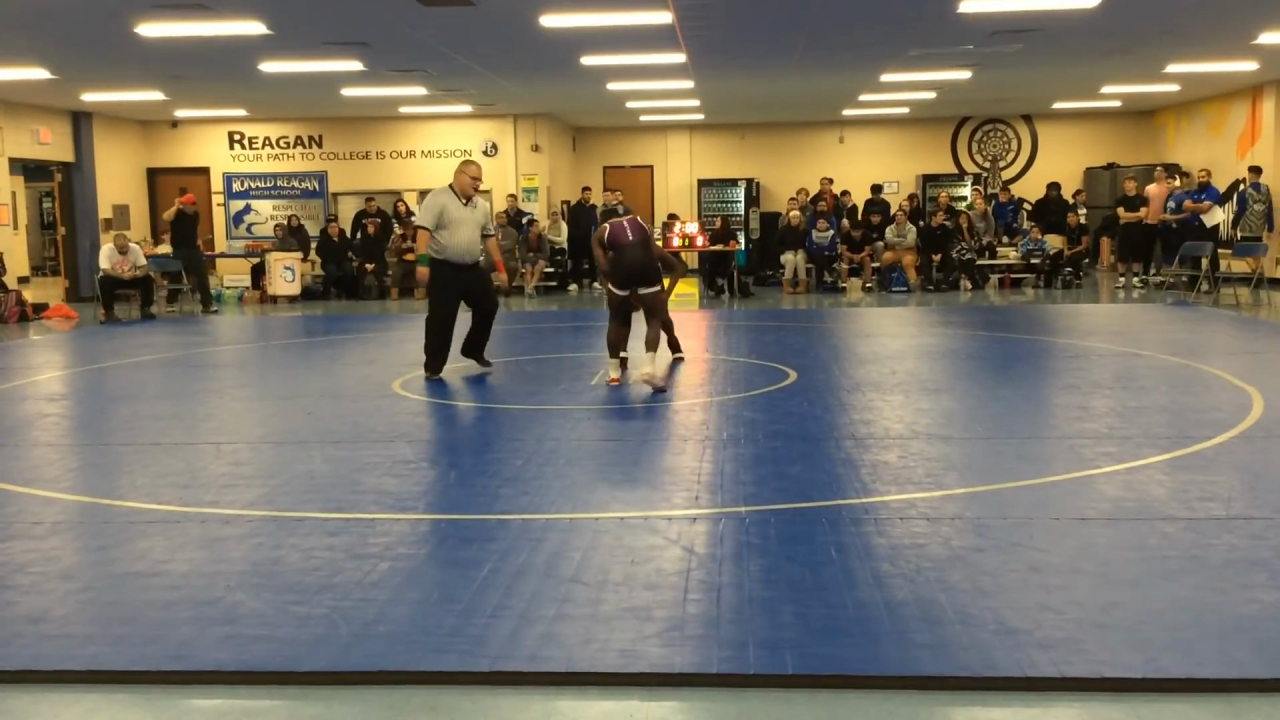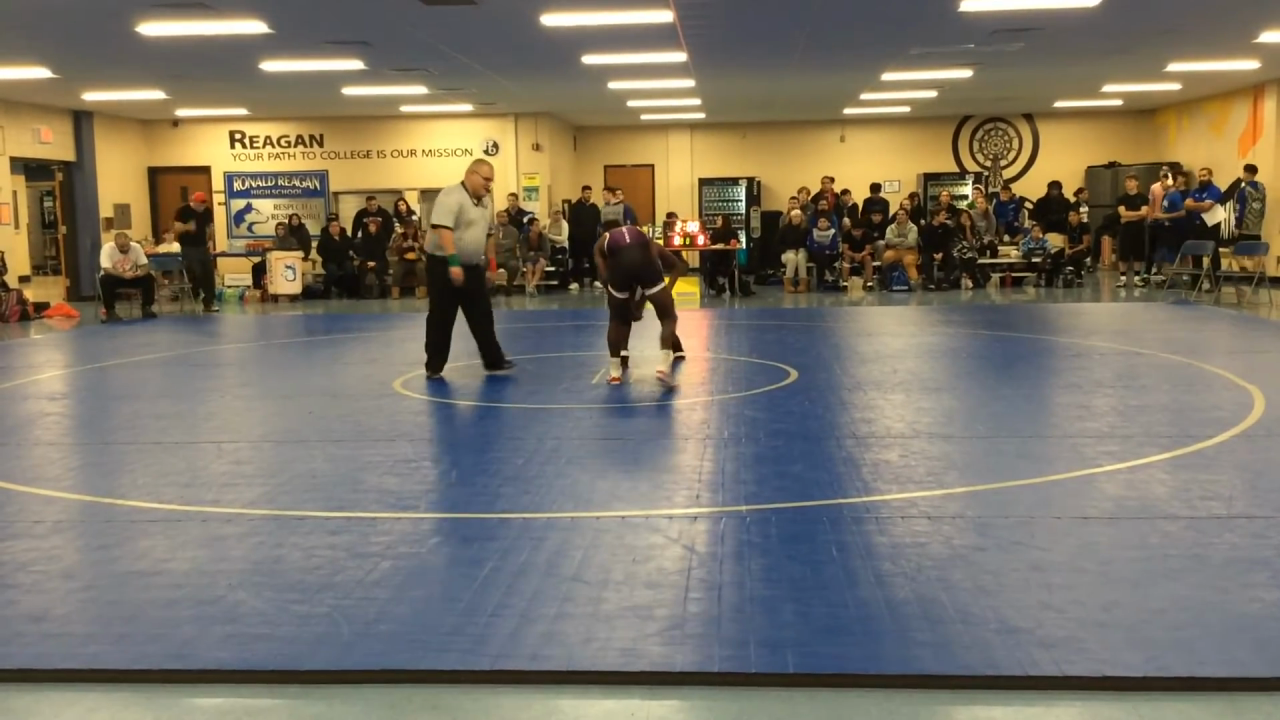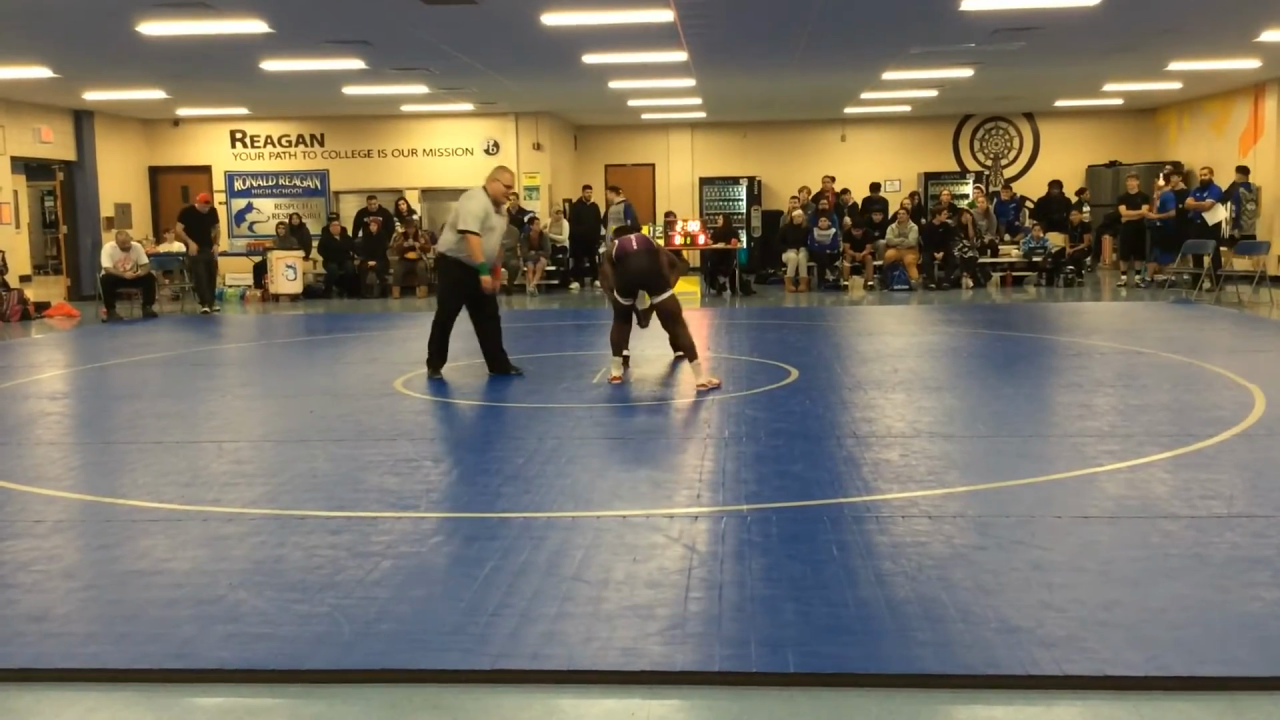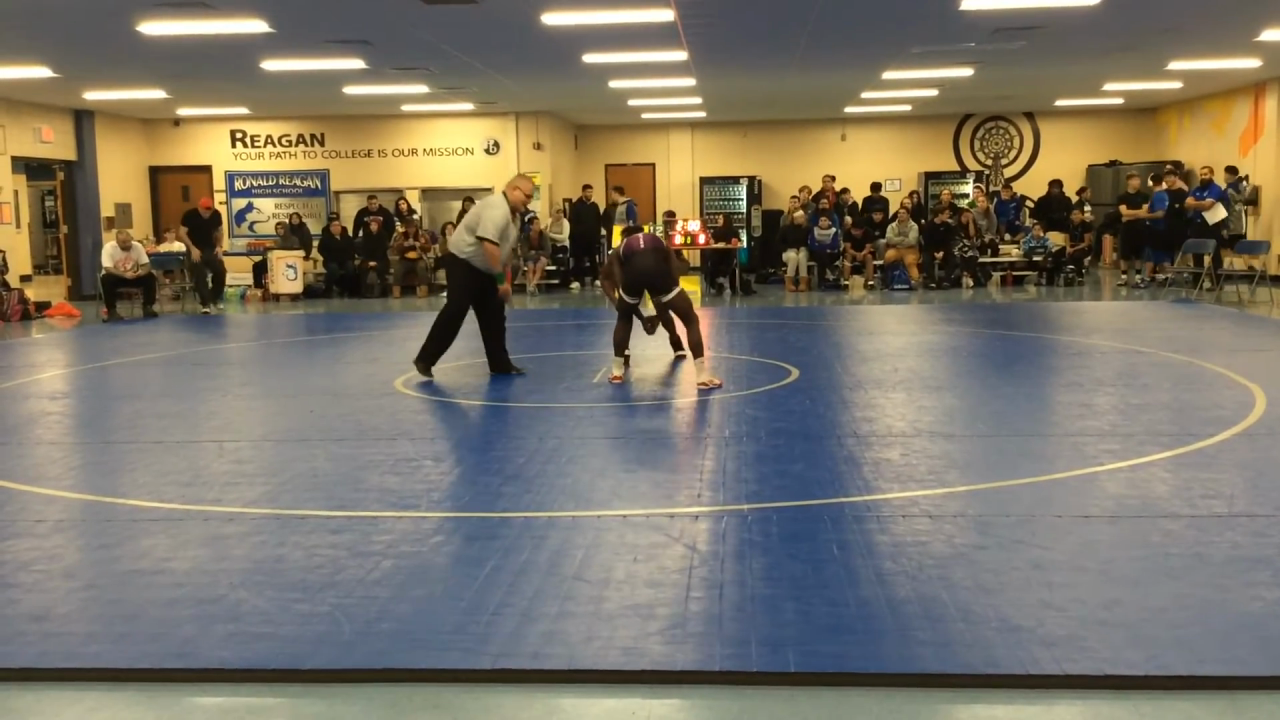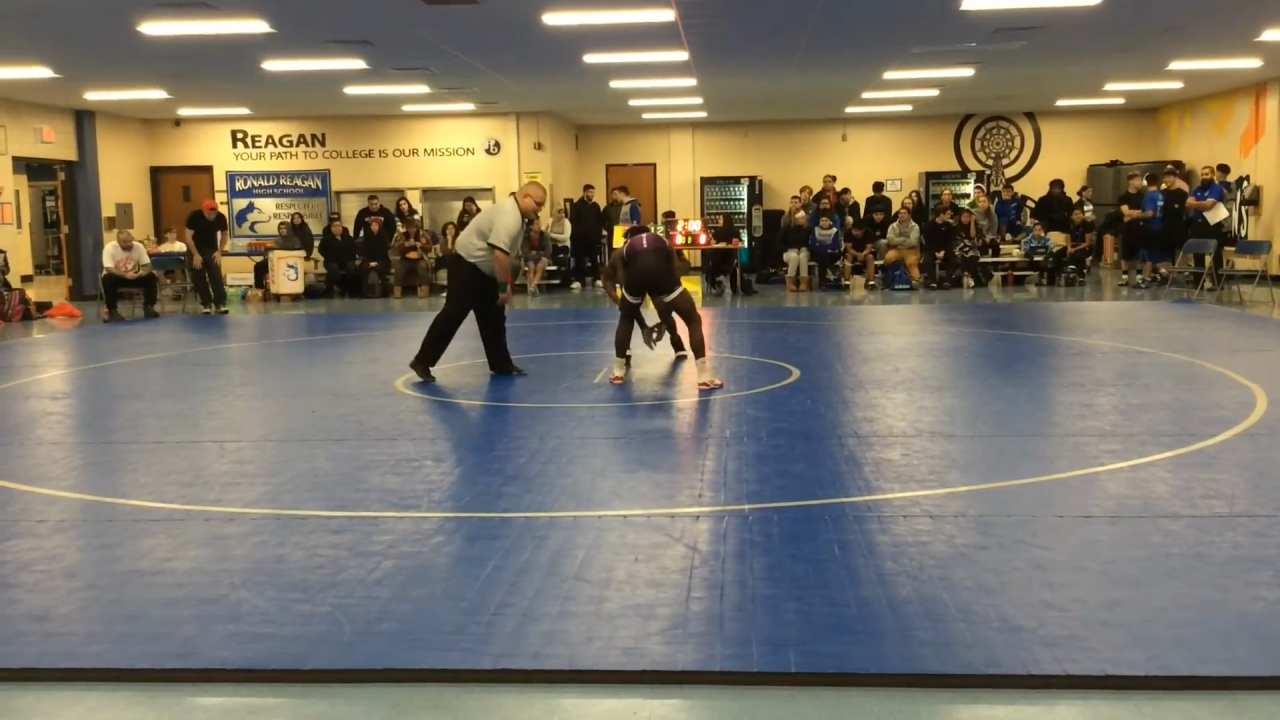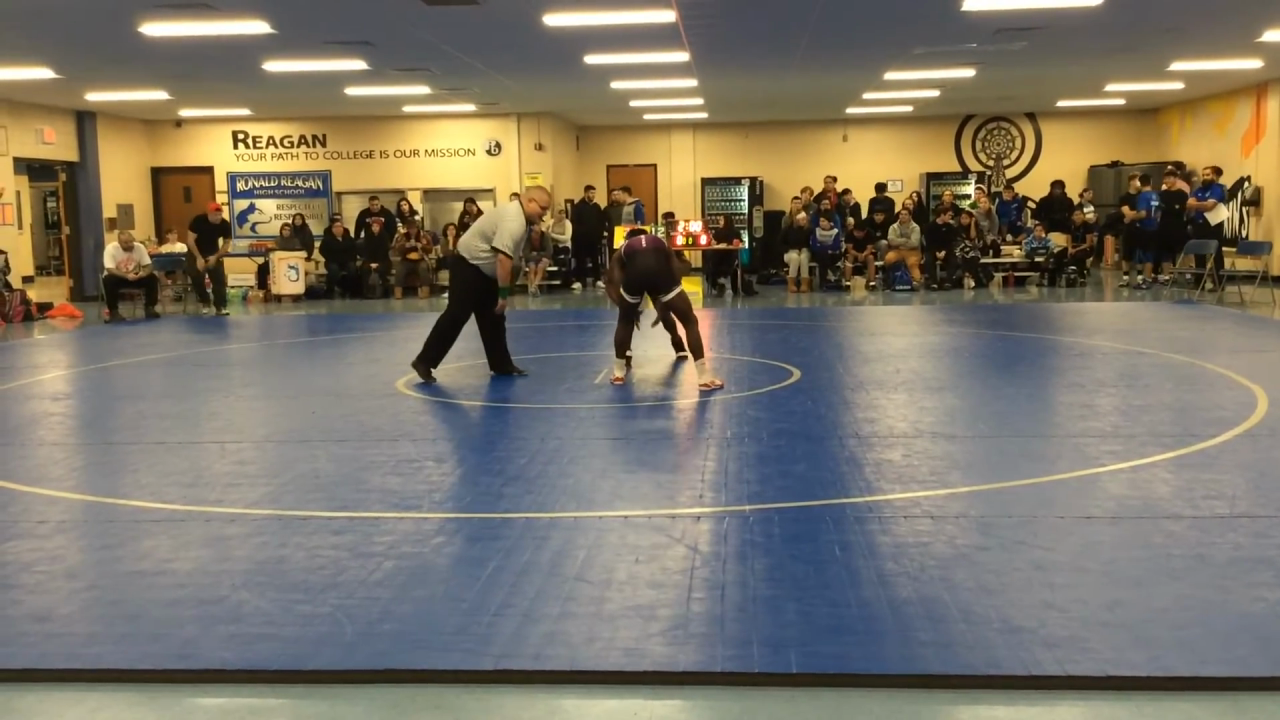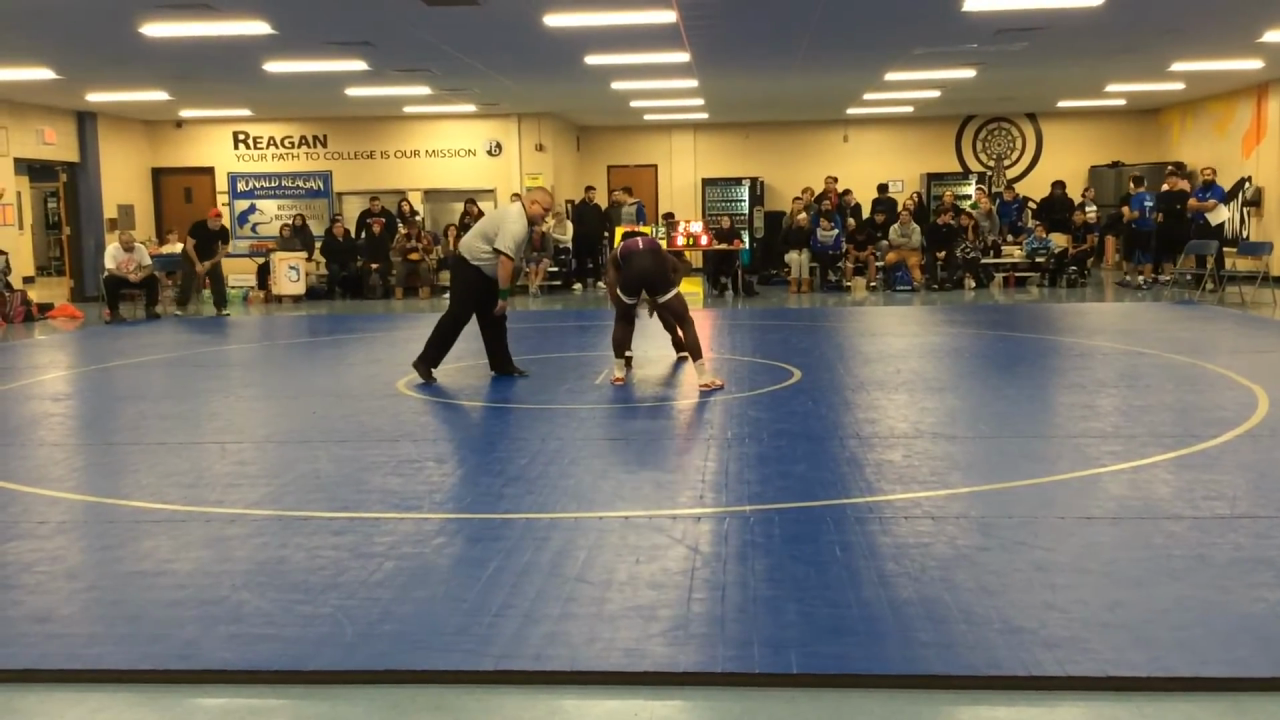
dt=0.2s
person 1, frame 1
left shoulder: (481, 206)
right shoulder: (438, 198)
left elbow: (489, 237)
right elbow: (423, 230)
left wrist: (500, 267)
left hip: (472, 269)
right hip: (443, 269)
left knee: (488, 306)
right knee: (440, 319)
left ankle: (473, 350)
right ankle: (433, 367)
person 1, frame 2
left shoulder: (486, 203)
right shoulder: (451, 197)
left elbow: (488, 236)
right elbow: (443, 229)
left wrist: (491, 267)
right wrist: (453, 263)
left hip: (472, 267)
right hip: (444, 266)
left knee: (482, 314)
right knee: (441, 318)
left ankle: (494, 360)
right ankle: (434, 366)
person 1, frame 3
left shoulder: (500, 209)
right shoulder: (474, 202)
left elbow: (496, 244)
right elbow: (471, 237)
left wrist: (496, 274)
right wrist: (483, 271)
left hip: (479, 272)
right hip: (454, 266)
left knee: (489, 318)
right knee: (446, 316)
left ankle: (500, 365)
right ankle: (434, 365)
person 1, frame 4
left shoulder: (513, 214)
right shoulder: (496, 209)
left elbow: (505, 250)
right elbow: (489, 246)
left wrist: (506, 278)
right wrist: (500, 280)
left hip: (485, 272)
right hip: (462, 266)
left knee: (495, 318)
right knee: (454, 314)
left ankle: (500, 365)
right ankle: (424, 360)
person 1, frame 5
left shoulder: (517, 215)
right shoulder: (508, 216)
left elbow: (507, 255)
right elbow: (500, 254)
left wrist: (506, 283)
right wrist: (504, 287)
left hip: (485, 272)
right hip: (467, 267)
left knee: (494, 318)
right knee: (453, 315)
left ankle: (501, 365)
right ankle: (422, 361)
person 1, frame 6
left shoulder: (519, 217)
right shoulder: (513, 220)
left elbow: (508, 258)
right elbow: (503, 259)
left wrist: (503, 291)
right wrist: (504, 294)
left hip: (485, 271)
right hip: (468, 267)
left knee: (494, 319)
right knee: (456, 316)
left ankle: (502, 365)
right ankle: (424, 362)
person 1, frame 7
left shoulder: (521, 217)
right shoulder: (515, 222)
left elbow: (509, 258)
right elbow: (505, 260)
left wrist: (502, 293)
right wrist: (503, 296)
left hip: (486, 271)
right hip: (469, 267)
left knee: (494, 319)
right knee: (457, 317)
left ankle: (503, 366)
right ankle: (425, 362)
person 2, frame 1
left shoulder: (601, 231)
right shoulder: (639, 222)
left elbow: (604, 266)
right elbow: (656, 252)
left hip: (622, 264)
right hip: (646, 262)
left knee: (617, 320)
right knee: (654, 320)
left ankle: (614, 373)
right ankle: (649, 367)
person 2, frame 2
left shoulder: (601, 242)
right shoulder: (639, 232)
left elbow: (605, 275)
left wrist: (630, 303)
left hip: (621, 264)
right hip: (645, 261)
left knee: (617, 320)
right knee: (668, 316)
left ankle: (615, 373)
right ankle: (664, 367)
person 2, frame 3
left shoulder: (611, 248)
right shoulder: (649, 241)
left elbow: (612, 285)
right elbow: (672, 269)
left wrist: (636, 311)
right wrist: (650, 308)
left hip: (626, 272)
right hip: (652, 270)
left knee: (620, 321)
right knee: (678, 324)
left ankle: (616, 372)
right ankle: (701, 378)
person 2, frame 4
left shoulder: (619, 249)
right shoulder: (659, 241)
left elbow: (618, 283)
right elbow: (672, 276)
right wrist: (659, 315)
left hip: (633, 271)
right hip: (659, 270)
left knee: (624, 319)
right knee: (691, 320)
left ankle: (617, 372)
right ankle: (703, 377)
person 2, frame 5
left shoulder: (622, 251)
right shoulder: (663, 243)
right elbow: (674, 277)
right wrist: (665, 321)
left hip: (636, 272)
right hip: (661, 271)
left knee: (626, 320)
right knee: (693, 320)
left ankle: (618, 372)
right ankle: (704, 377)
person 2, frame 6
left shoulder: (622, 251)
right shoulder: (661, 244)
left elbow: (613, 287)
right elbow: (675, 274)
left wrist: (633, 312)
right wrist: (663, 309)
left hip: (634, 271)
right hip: (659, 270)
left knee: (625, 321)
right knee: (690, 321)
left ankle: (618, 373)
right ankle: (705, 378)
person 2, frame 7
left shoulder: (617, 252)
right shoulder: (655, 244)
left elbow: (612, 289)
right elbow: (678, 270)
left wrist: (626, 309)
left hip: (630, 272)
right hip: (656, 270)
left knee: (622, 321)
right knee: (686, 322)
left ankle: (618, 374)
right ankle: (704, 379)
